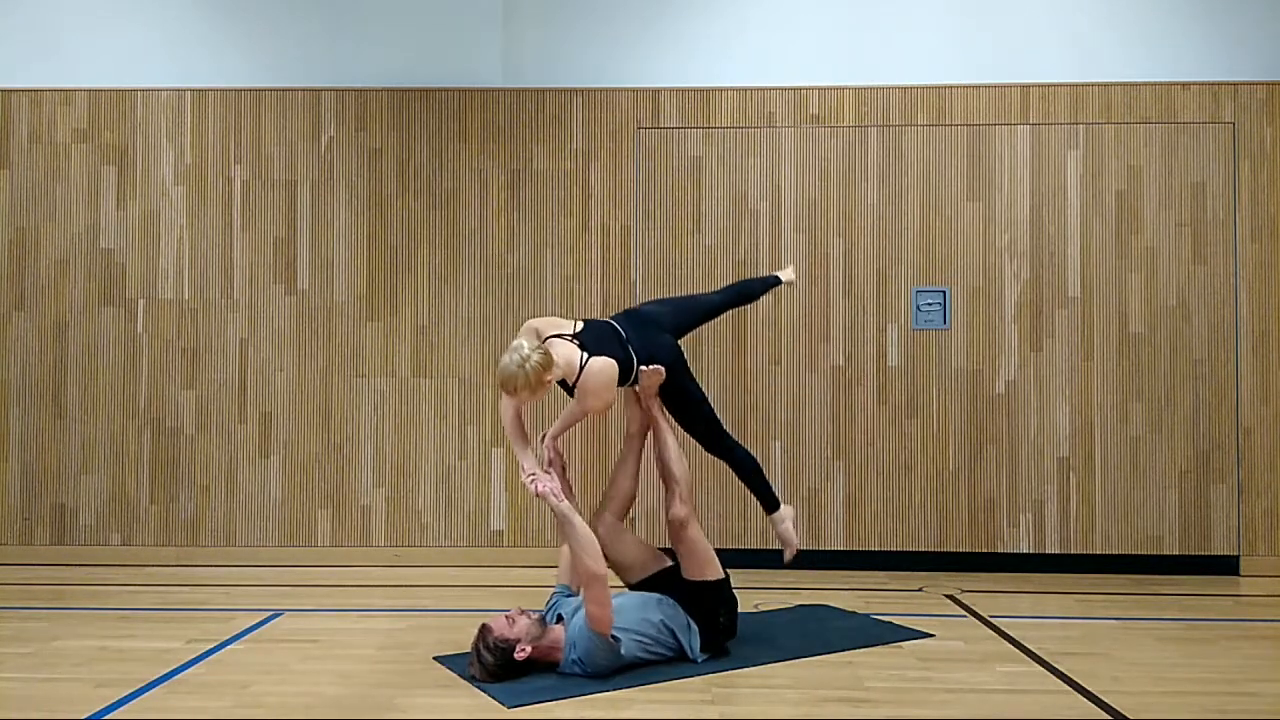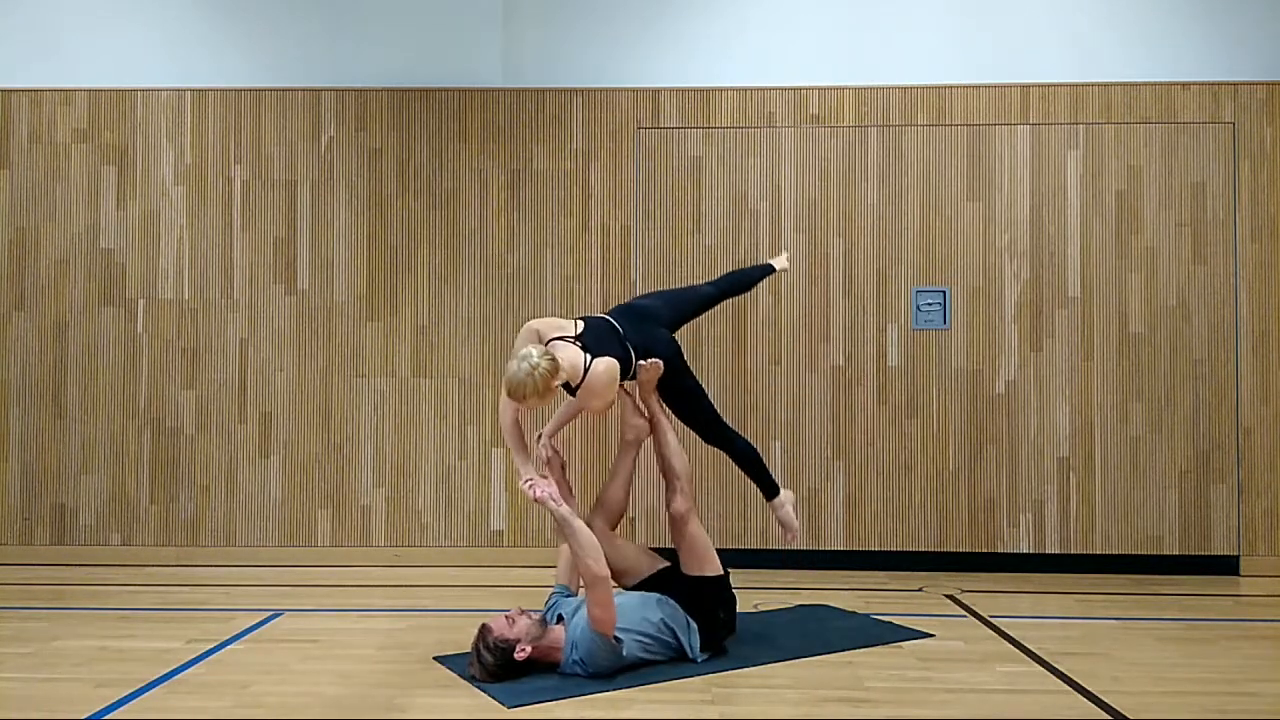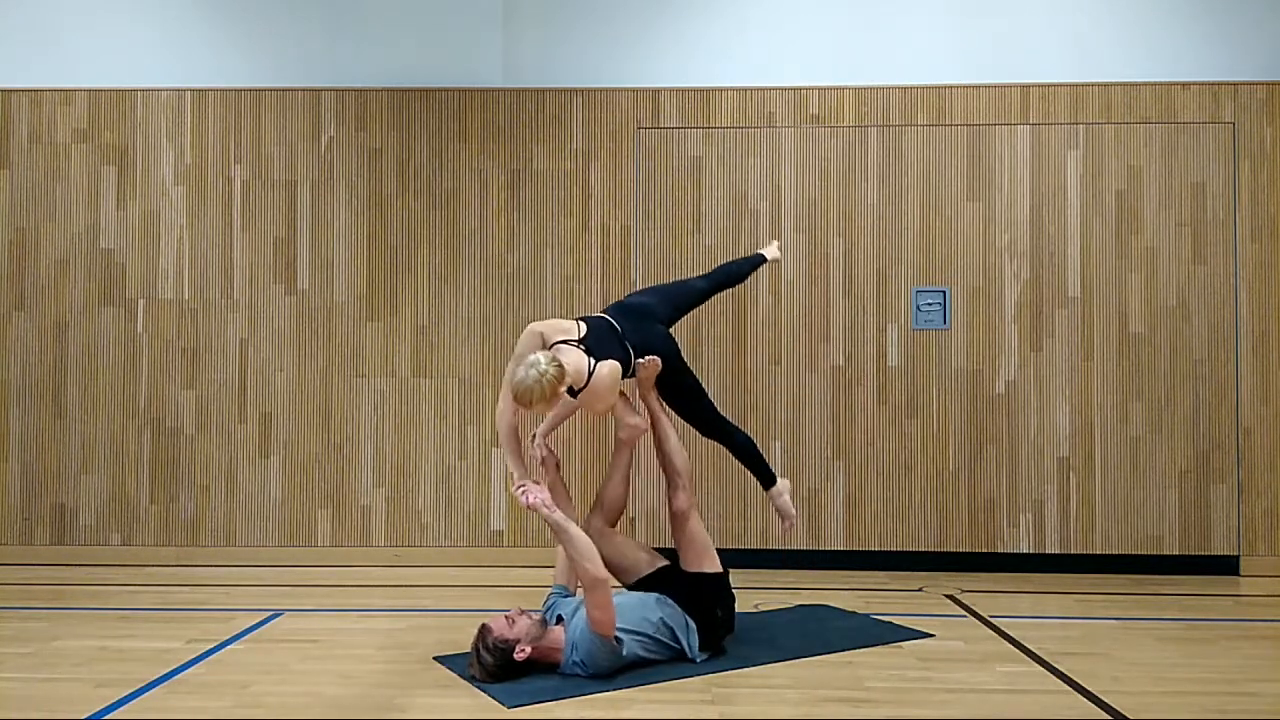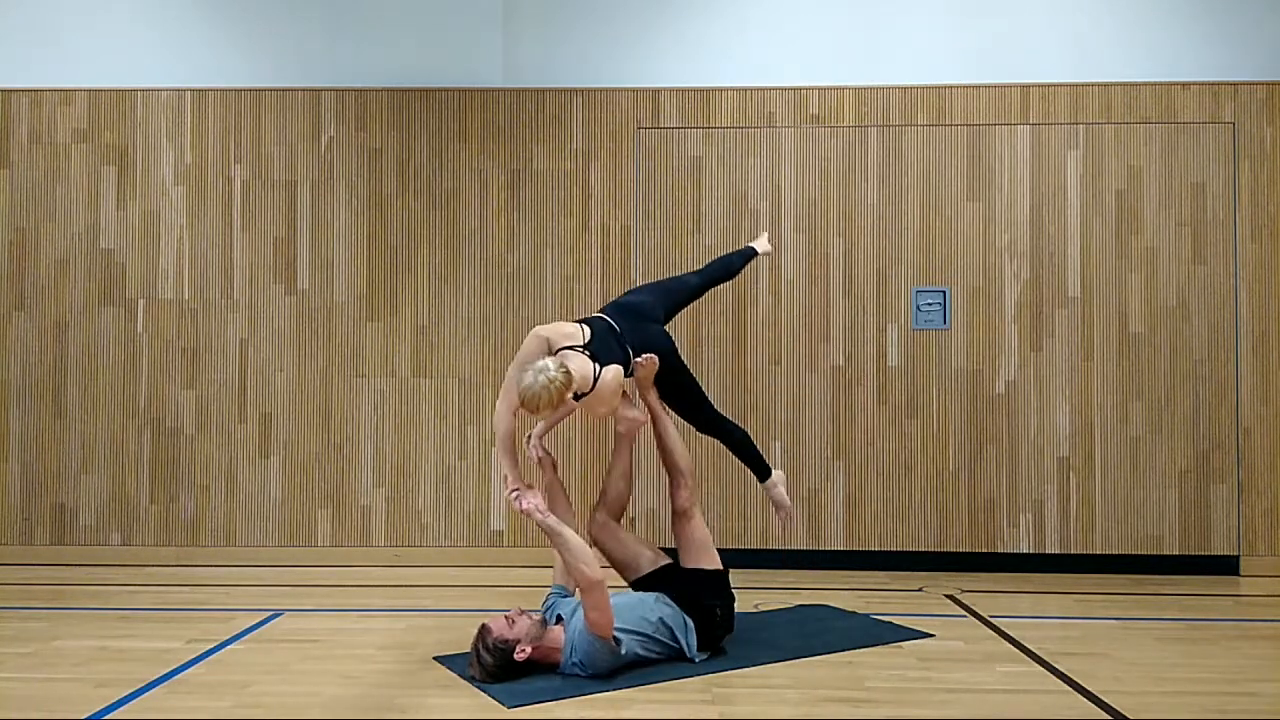
dt=0.1s
person 1, frame 1
left shoulder: (556, 615)
right shoulder: (585, 653)
left elbow: (571, 547)
right elbow: (594, 574)
left wrist: (560, 479)
right wrist: (560, 506)
left hip: (672, 604)
right hip: (705, 622)
left knee: (604, 524)
right knee: (679, 515)
left ankle: (637, 428)
right ankle: (651, 407)
person 1, frame 2
left shoulder: (556, 616)
right shoulder: (586, 653)
left elbow: (572, 543)
right elbow: (598, 575)
left wrist: (557, 474)
right wrist: (557, 507)
left hip: (670, 605)
right hip: (703, 620)
left knee: (595, 528)
right knee: (680, 507)
left ankle: (632, 439)
right ankle: (650, 400)
person 1, frame 3
left shoulder: (555, 616)
right shoulder: (586, 654)
left elbow: (569, 545)
right elbow: (596, 579)
left wrist: (553, 473)
right wrist: (551, 513)
left hip: (670, 603)
right hip: (702, 619)
left knee: (595, 528)
right knee: (681, 504)
left ankle: (626, 440)
right ankle: (649, 398)
person 1, frame 4
left shoulder: (554, 616)
right shoulder: (586, 654)
left elbow: (567, 541)
right elbow: (592, 580)
left wrist: (549, 474)
right wrist: (544, 519)
left hip: (669, 604)
right hip: (702, 618)
left knee: (601, 523)
right knee: (683, 502)
left ankle: (627, 431)
right ankle: (648, 396)
person 2, frame 1
left shoulder: (595, 388)
right shoulder: (533, 334)
right elbow: (508, 406)
left wrist: (553, 434)
right wrist: (528, 462)
left hip: (659, 361)
right hip: (636, 323)
left knee: (717, 441)
right knee: (718, 300)
left ankle: (776, 510)
right ankle: (778, 278)
person 2, frame 2
left shoulder: (599, 386)
right shoulder: (535, 334)
right elbow: (508, 406)
left wrist: (549, 431)
right wrist: (525, 468)
left hip: (656, 355)
right hip: (633, 317)
left knee: (716, 432)
right knee: (712, 290)
left ankle: (777, 496)
right ankle: (773, 266)
person 2, frame 3
left shoulder: (599, 388)
right shoulder: (537, 335)
right elbow: (505, 408)
left wrist: (545, 430)
right wrist: (520, 474)
left hip: (654, 353)
right hip: (631, 313)
left knee: (712, 425)
right knee: (708, 284)
left ankle: (773, 485)
right ankle: (764, 256)
person 2, frame 4
left shoulder: (604, 393)
right shoulder: (541, 339)
right elbow: (503, 409)
left wrist: (542, 428)
right wrist: (512, 478)
left hip: (652, 351)
right hip: (627, 312)
left knee: (708, 420)
right knee: (700, 279)
left ankle: (768, 477)
right ankle: (754, 249)
